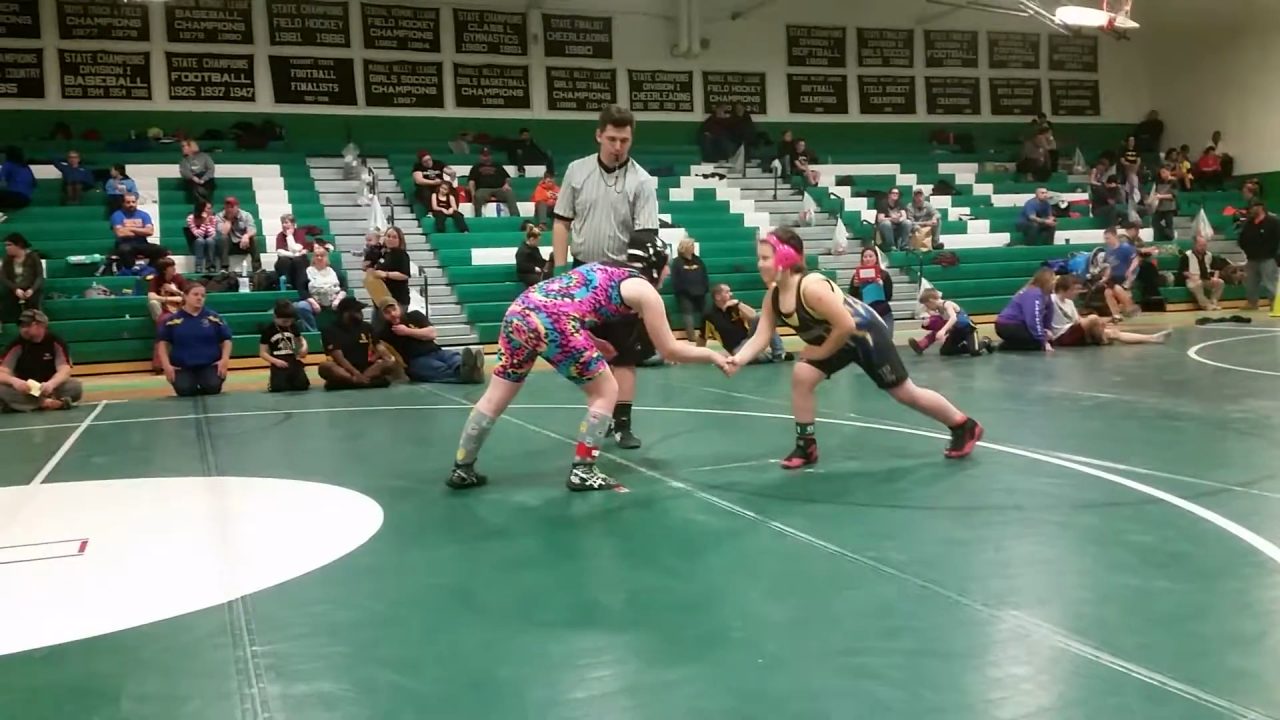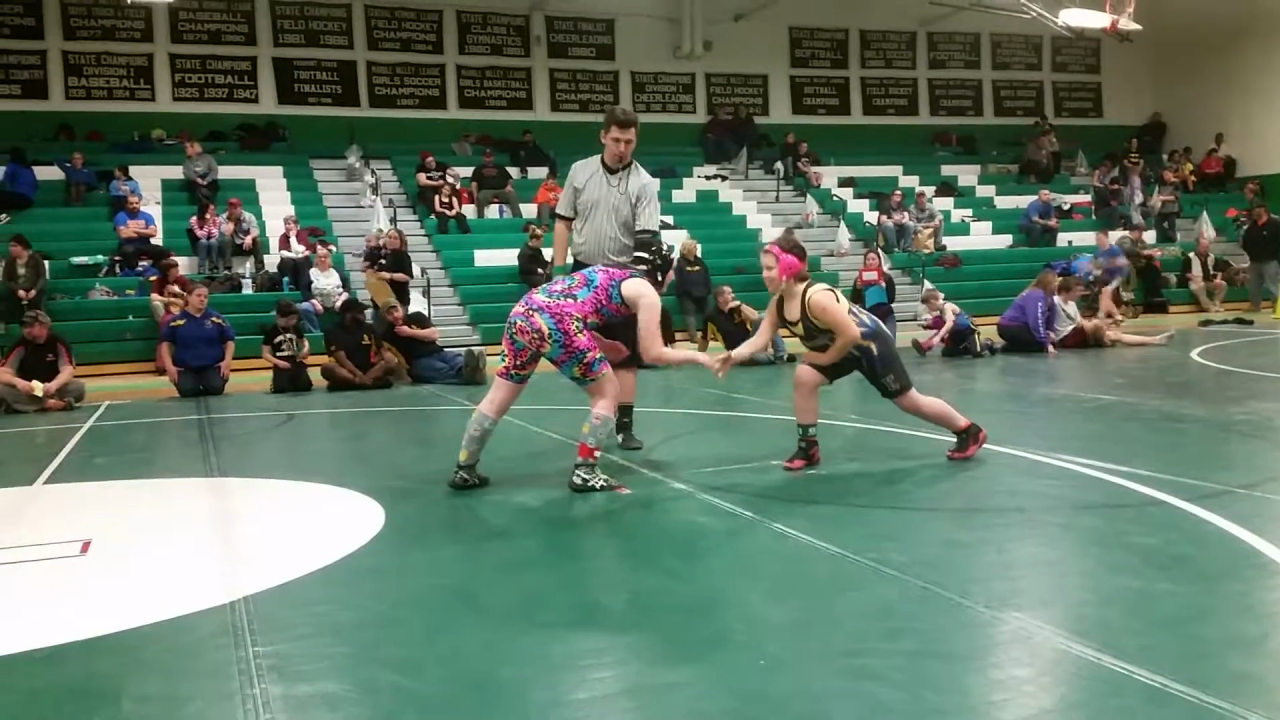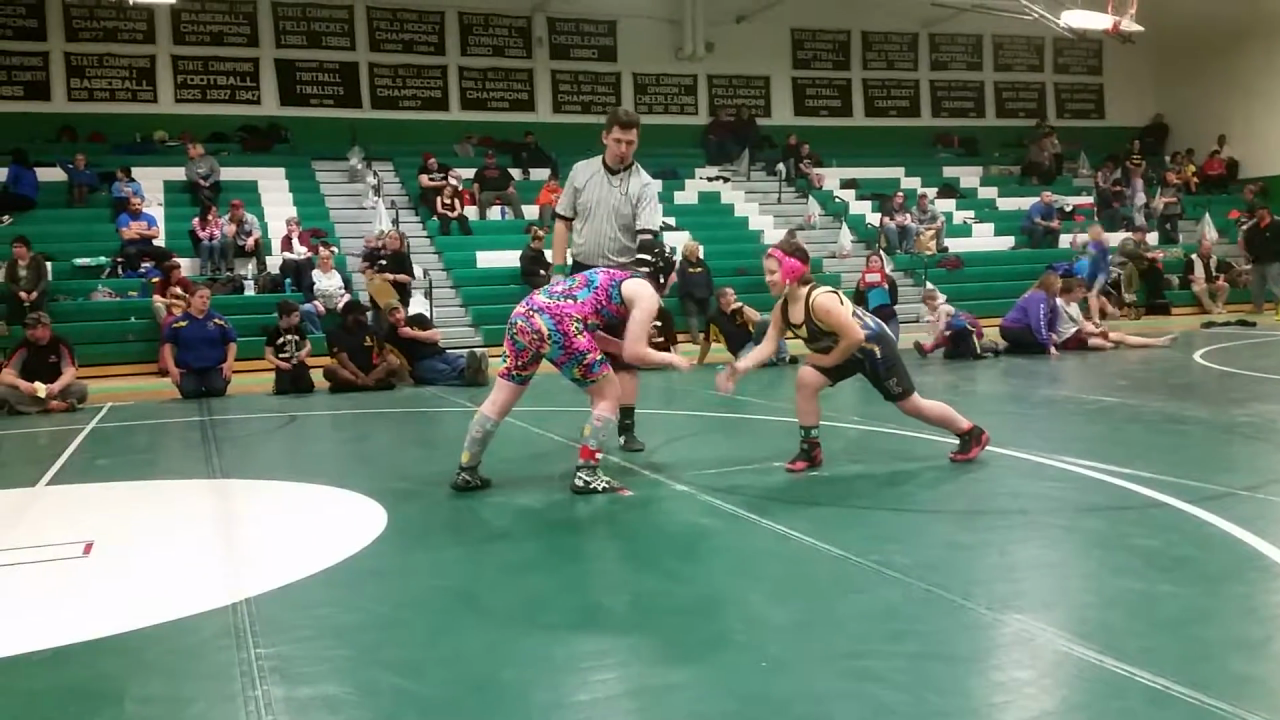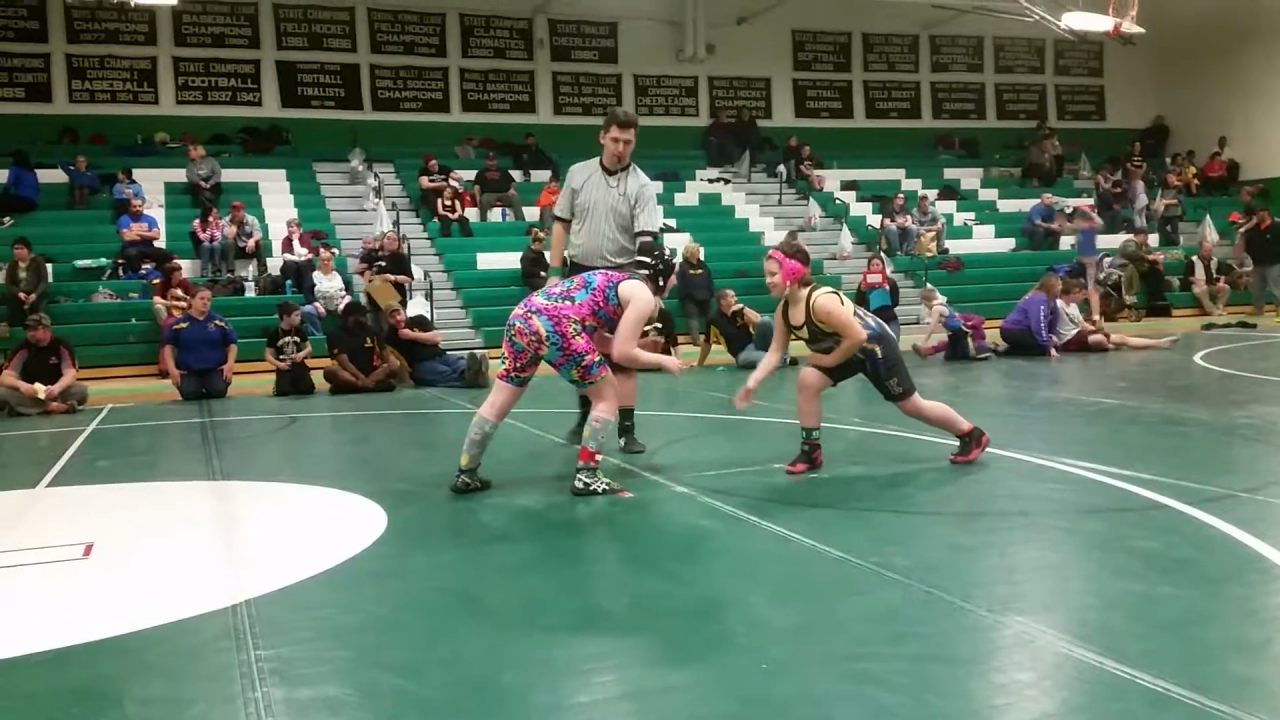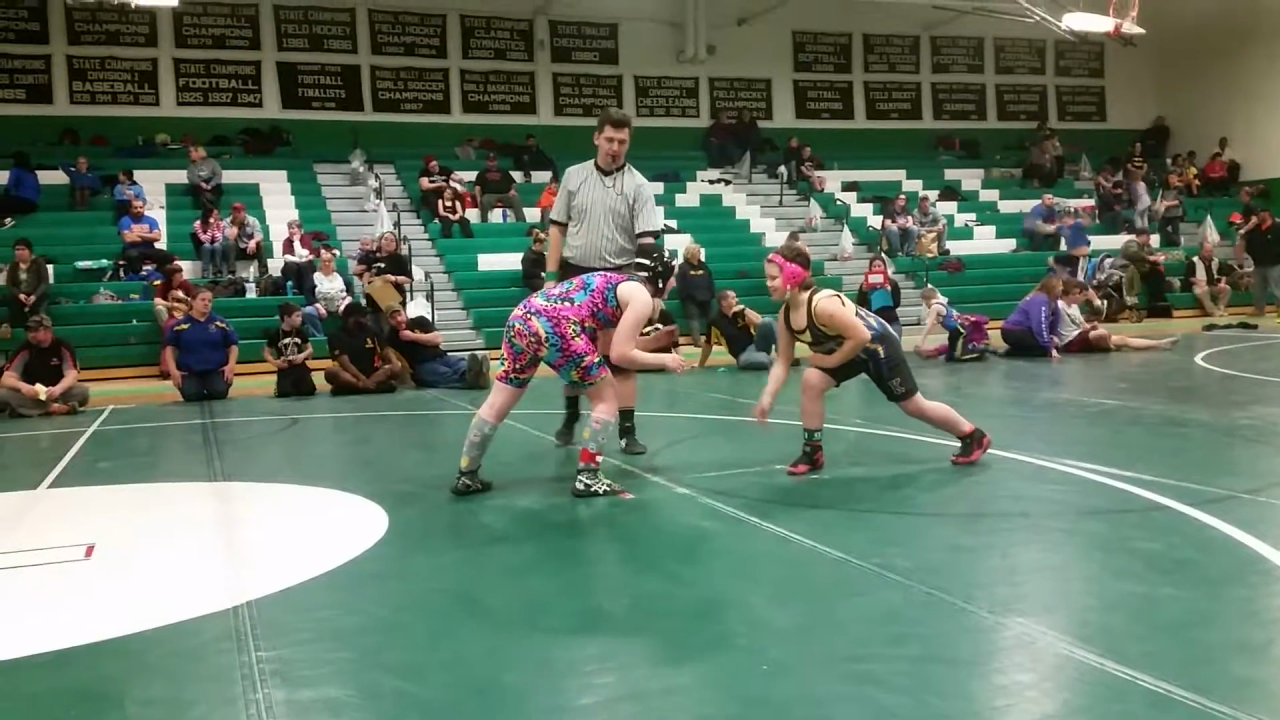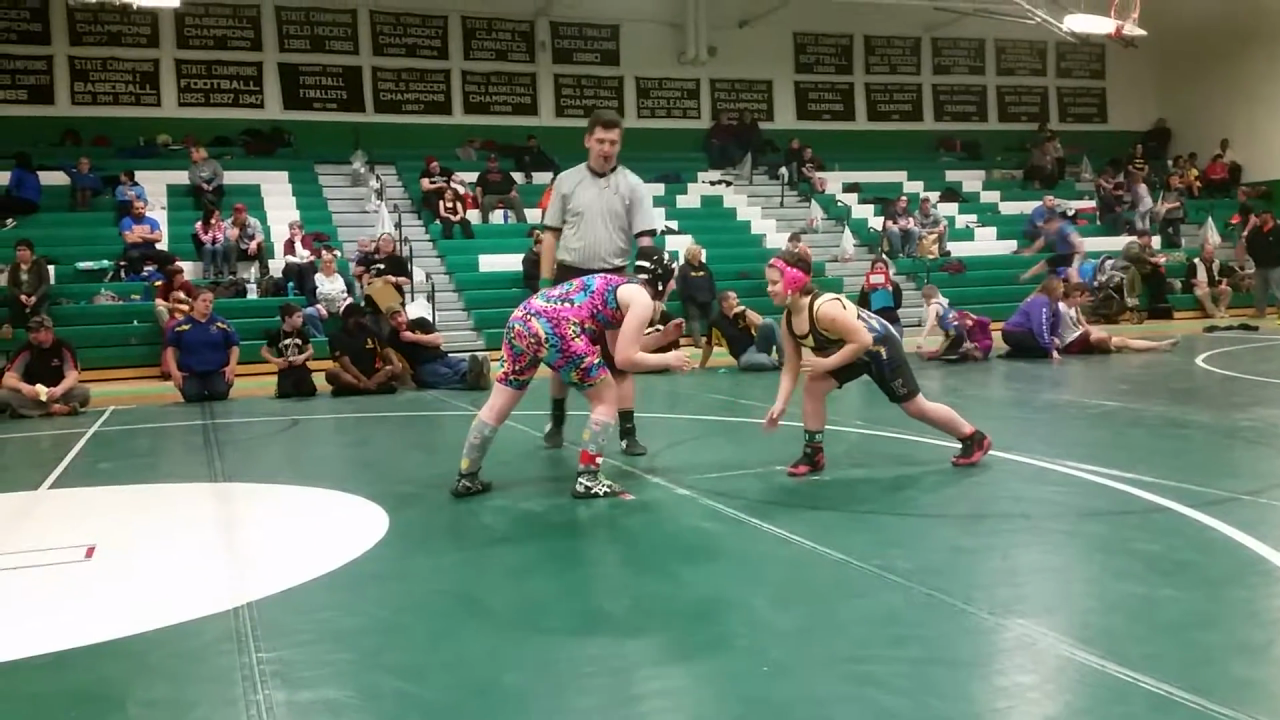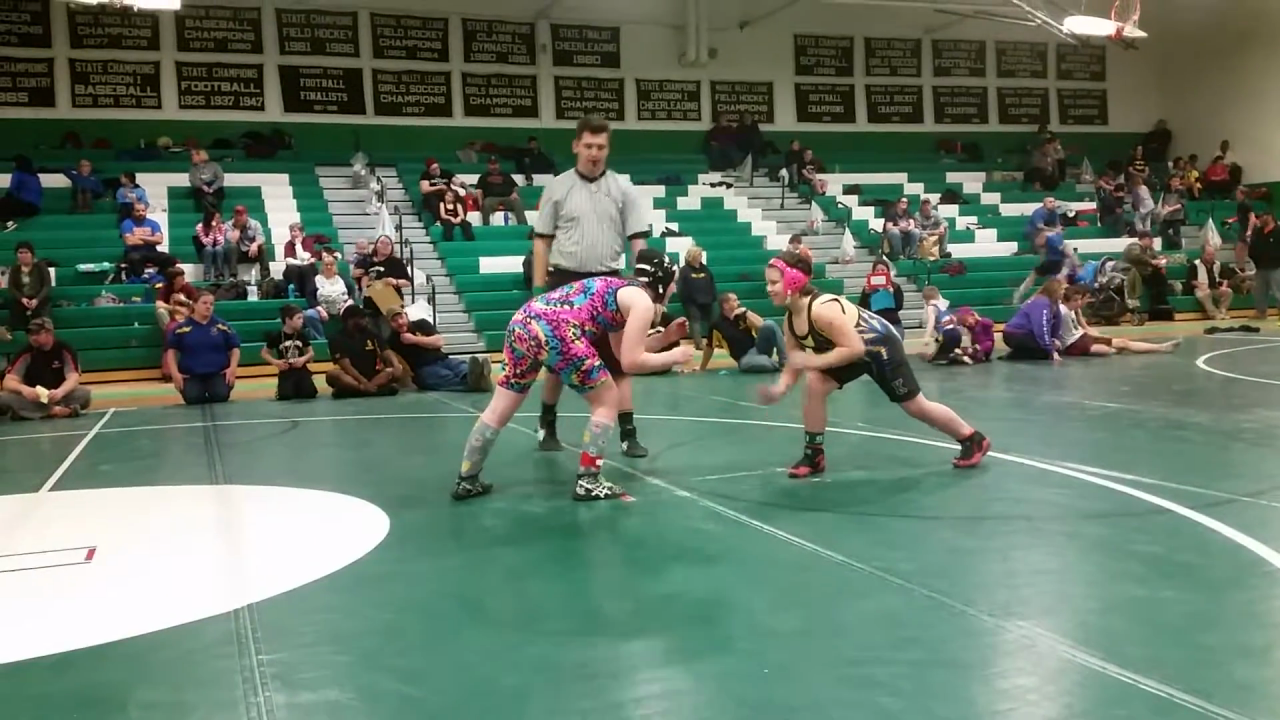
dt=0.1s
person 1, frame 1
left shoulder: (641, 181)
right shoulder: (577, 171)
left elbow: (646, 237)
right elbow: (561, 222)
right wrist: (560, 270)
left knee: (624, 353)
left ankle: (623, 424)
person 1, frame 2
left shoulder: (644, 183)
right shoulder: (580, 171)
left elbow: (647, 238)
right elbow: (563, 223)
right wrist: (559, 271)
right hip: (584, 272)
left knee: (625, 353)
left ankle: (625, 426)
person 1, frame 3
left shoulder: (644, 185)
right shoulder: (581, 171)
left elbow: (647, 238)
right elbow: (563, 222)
right wrist: (558, 270)
right hip: (583, 273)
left knee: (625, 355)
left ankle: (627, 428)
person 1, frame 4
left shoulder: (641, 185)
right shoulder: (578, 173)
left elbow: (646, 239)
right elbow: (561, 226)
right wrist: (554, 271)
right hip: (579, 274)
left ankle: (627, 430)
right ankle: (585, 411)
person 1, frame 5
left shoulder: (638, 185)
right shoulder: (573, 176)
left elbow: (647, 240)
right elbow: (557, 229)
right wrist: (551, 275)
right hip: (576, 275)
left ankle: (627, 430)
right ankle: (571, 415)
person 1, frame 6
left shoulder: (632, 185)
right shoulder: (566, 181)
left elbow: (645, 239)
right elbow: (550, 234)
right wrist: (546, 281)
left hip: (612, 279)
right hip: (571, 278)
left ankle: (627, 432)
right ankle: (556, 418)
person 1, frame 7
left shoulder: (623, 188)
right shoulder: (557, 187)
left elbow: (638, 241)
right elbow: (542, 241)
right wrist: (539, 289)
right hip: (566, 281)
left knee: (618, 360)
left ankle: (628, 433)
right ankle: (547, 424)
person 2, frame 1
left shoulder: (604, 270)
right shoulder: (645, 291)
right elbow: (670, 350)
left wrist: (593, 343)
right wrist: (711, 354)
left hip: (520, 311)
right hip: (552, 323)
left knee: (496, 396)
right knee: (606, 392)
left ankle: (462, 469)
right ankle: (582, 471)
person 2, frame 2
left shoulder: (611, 274)
right shoulder: (646, 292)
right elbow: (653, 354)
left wrist: (606, 345)
right wrist: (696, 356)
left hip: (524, 312)
right hip: (557, 323)
left knee: (498, 396)
right knee: (607, 392)
left ankle: (464, 470)
right ankle: (584, 471)
person 2, frame 3
left shoulder: (613, 277)
right shoulder: (646, 293)
right elbow: (636, 354)
left wrist: (625, 346)
right wrist: (671, 358)
left hip: (524, 314)
right hip: (557, 326)
left knee: (500, 399)
right knee: (610, 394)
left ankle: (466, 472)
right ankle: (587, 474)
person 2, frame 4
left shoulder: (615, 280)
right shoulder: (643, 294)
left elbow: (598, 343)
right elbow: (622, 353)
left wrist: (644, 344)
right wrist: (662, 360)
left hip: (522, 316)
right hip: (555, 326)
left knee: (498, 402)
right knee: (608, 395)
left ankle: (465, 473)
right ankle: (586, 475)
person 2, frame 5
left shoulder: (615, 282)
right shoulder: (641, 297)
left elbow: (608, 346)
right elbow: (621, 355)
right wrist: (663, 360)
left hip: (523, 317)
right hip: (554, 327)
left knee: (497, 403)
right knee: (607, 396)
left ankle: (466, 475)
right ankle: (587, 477)
person 2, frame 6
left shoulder: (617, 286)
right shoulder: (642, 298)
left elbow: (622, 348)
right elbow: (626, 359)
left wrist: (663, 337)
right wrist: (668, 360)
left hip: (522, 319)
right hip: (554, 330)
left knee: (497, 405)
right knee: (607, 398)
left ankle: (466, 478)
right ankle: (587, 478)
person 2, frame 7
left shoulder: (617, 290)
right shoulder: (642, 301)
left elbow: (626, 351)
right elbow: (631, 362)
left wrist: (666, 337)
right wrist: (673, 356)
left hip: (523, 321)
right hip: (554, 332)
left knee: (499, 408)
right knee: (608, 400)
left ankle: (467, 480)
right ankle: (588, 481)
person 3, frame 1
left shoulder: (812, 287)
right shoulder: (773, 296)
left elbow: (846, 325)
right elbow: (760, 337)
left wrist: (823, 352)
right wrist: (737, 360)
left hip: (866, 335)
right hip: (837, 340)
left knee: (905, 393)
right knee: (802, 375)
left ankle: (964, 427)
right ankle: (806, 446)
person 3, frame 2
left shoulder: (816, 297)
right shoulder: (777, 305)
left elbow: (851, 334)
right elbow: (759, 340)
left wrist: (827, 357)
right wrist: (732, 357)
left hip: (871, 343)
right hip: (842, 346)
left knee: (909, 401)
right knee: (804, 378)
left ankle: (969, 431)
right ankle: (808, 449)
person 3, frame 3
left shoulder: (820, 300)
right shoulder: (782, 308)
left elbow: (855, 337)
right elbow: (767, 346)
left wrist: (830, 359)
right wrist: (740, 366)
left hip: (874, 346)
right hip: (843, 349)
left knee: (911, 404)
right knee: (806, 380)
left ankle: (971, 433)
right ankle: (810, 450)
person 3, frame 4
left shoulder: (821, 301)
right shoulder: (783, 310)
left elbow: (857, 336)
right elbow: (775, 354)
left wrist: (832, 360)
right wrist: (752, 384)
left hip: (874, 345)
right hip: (843, 347)
left knee: (910, 404)
right knee: (808, 381)
left ankle: (972, 436)
right ankle: (810, 452)
person 3, frame 5
left shoulder: (823, 304)
right shoulder: (786, 314)
left elbow: (861, 337)
right elbow: (783, 361)
left wrist: (833, 360)
right wrist: (767, 398)
left hip: (877, 345)
right hip: (845, 351)
left knee: (913, 405)
right knee: (812, 381)
left ankle: (973, 436)
right ankle: (812, 452)
person 3, frame 6
left shoulder: (825, 309)
right shoulder: (788, 319)
left elbow: (864, 341)
right elbow: (791, 367)
left wrist: (828, 363)
right wrist: (779, 405)
left hip: (880, 346)
right hip: (853, 350)
left knee: (915, 406)
right knee: (812, 385)
left ankle: (973, 438)
right ankle: (813, 454)
person 3, frame 7
left shoulder: (823, 310)
right shoulder: (790, 319)
left elbow: (854, 348)
right elbow: (794, 365)
left wrist: (815, 362)
right wrist: (778, 389)
left hip: (880, 346)
right hip: (853, 352)
left knee: (916, 405)
right knee: (814, 385)
left ankle: (973, 440)
right ankle: (814, 455)
